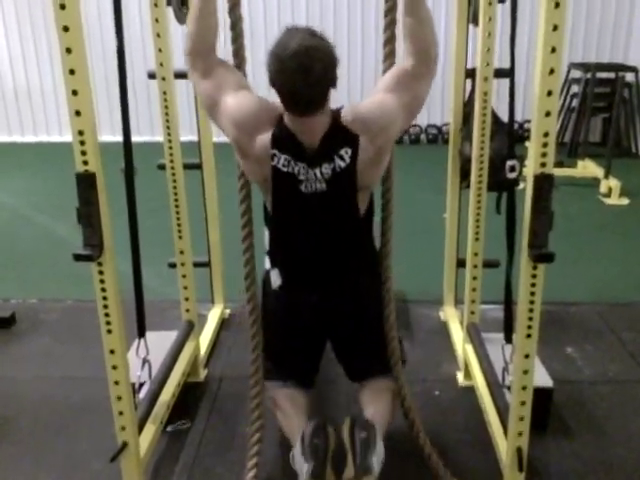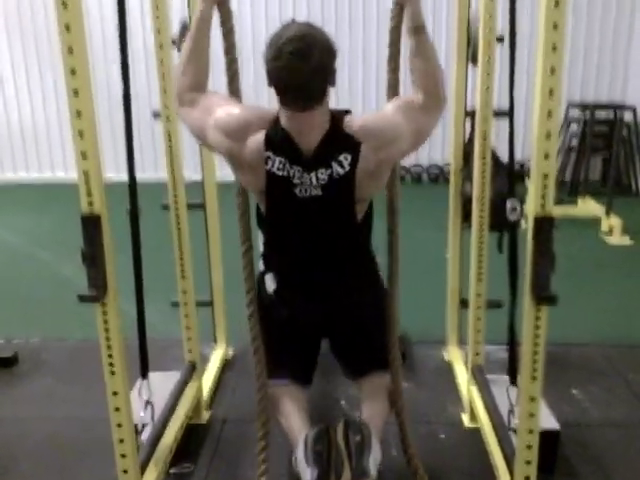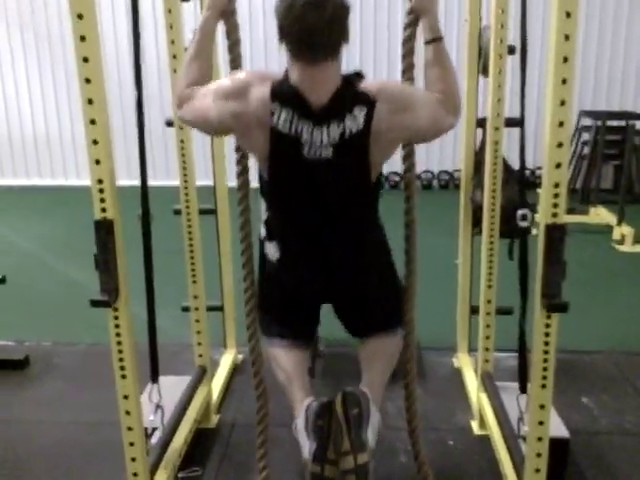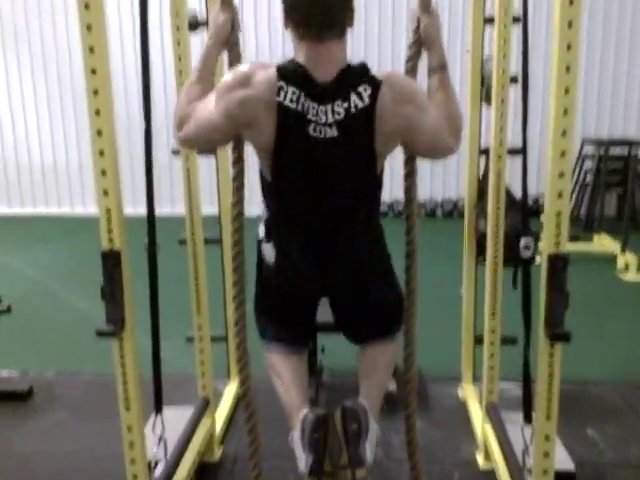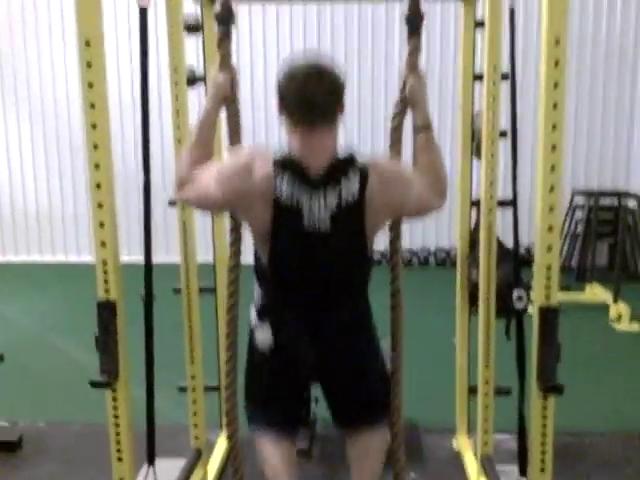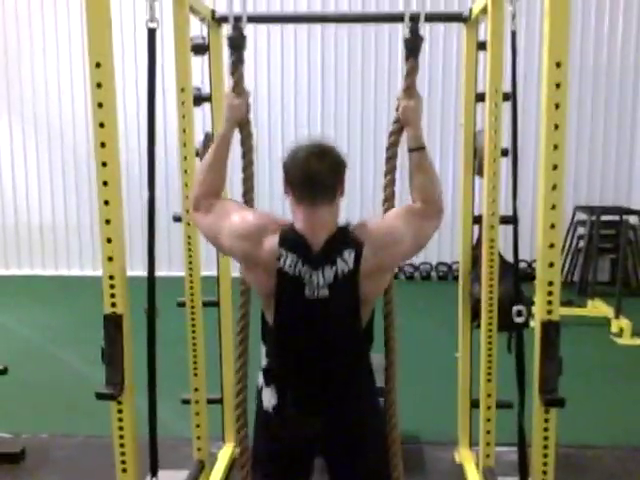
dt=0.2s
person 1, frame 1
left shoulder: (253, 135)
right shoulder: (368, 134)
left elbow: (201, 62)
right elbow: (422, 63)
left hip: (287, 288)
right hip: (356, 286)
left knee: (284, 380)
right knee: (376, 375)
left ankle: (303, 439)
right ankle: (369, 430)
person 1, frame 2
left shoulder: (245, 139)
right shoulder: (372, 141)
left elbow: (187, 97)
right elbow: (433, 100)
left hip: (284, 290)
right hip: (355, 288)
left knee: (284, 378)
right knee: (375, 370)
right ankle: (366, 435)
person 1, frame 3
left shoulder: (250, 102)
right shoulder: (384, 104)
left elbow: (185, 98)
right elbow: (448, 110)
left hip: (287, 255)
right hip: (360, 255)
left knee: (283, 334)
right knee: (384, 327)
left ankle: (305, 409)
right ankle: (367, 403)
person 1, frame 4
left shoulder: (252, 88)
right shoulder: (392, 95)
left elbow: (186, 128)
right elbow: (449, 139)
left wrist: (213, 45)
right wrist: (436, 56)
left hip: (287, 252)
right hip: (359, 253)
left knee: (281, 339)
right knee: (382, 331)
left ankle: (302, 425)
right ankle: (365, 417)
person 1, frame 5
left shoulder: (251, 174)
right shoulder: (377, 181)
left elbow: (185, 184)
right elbow: (436, 192)
left wrist: (214, 103)
right wrist: (420, 113)
left hip: (280, 337)
right hip: (349, 336)
left knee: (271, 427)
right knee: (370, 422)
person 1, frame 6
left shoulder: (260, 245)
right shoulder: (374, 248)
left elbow: (201, 204)
right elbow: (431, 210)
left wrist: (228, 127)
right wrist: (415, 132)
left hip: (284, 403)
right hip: (351, 405)
